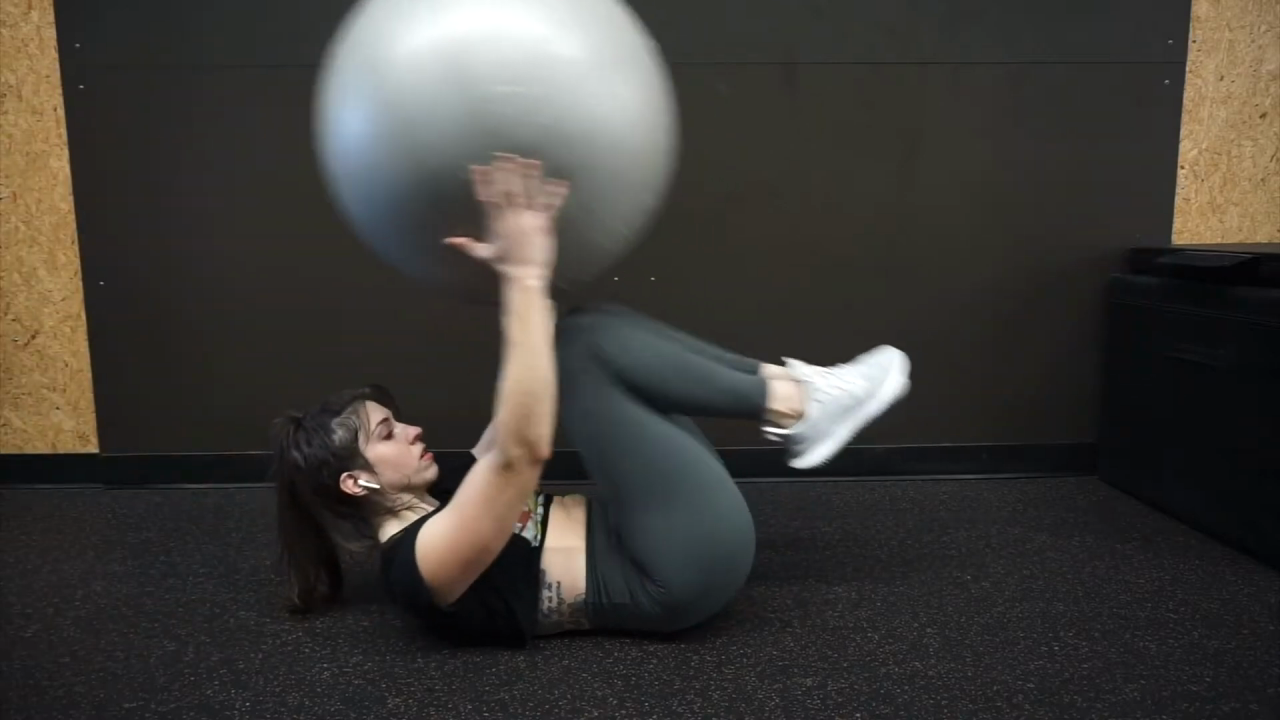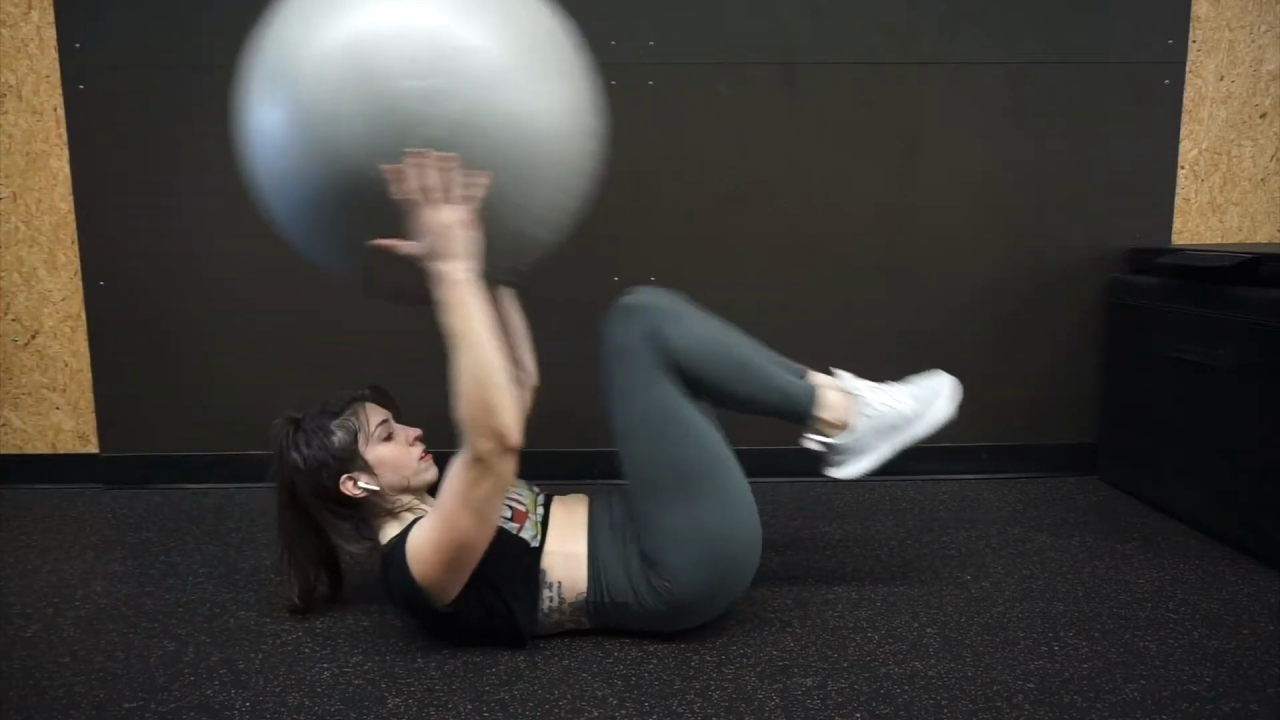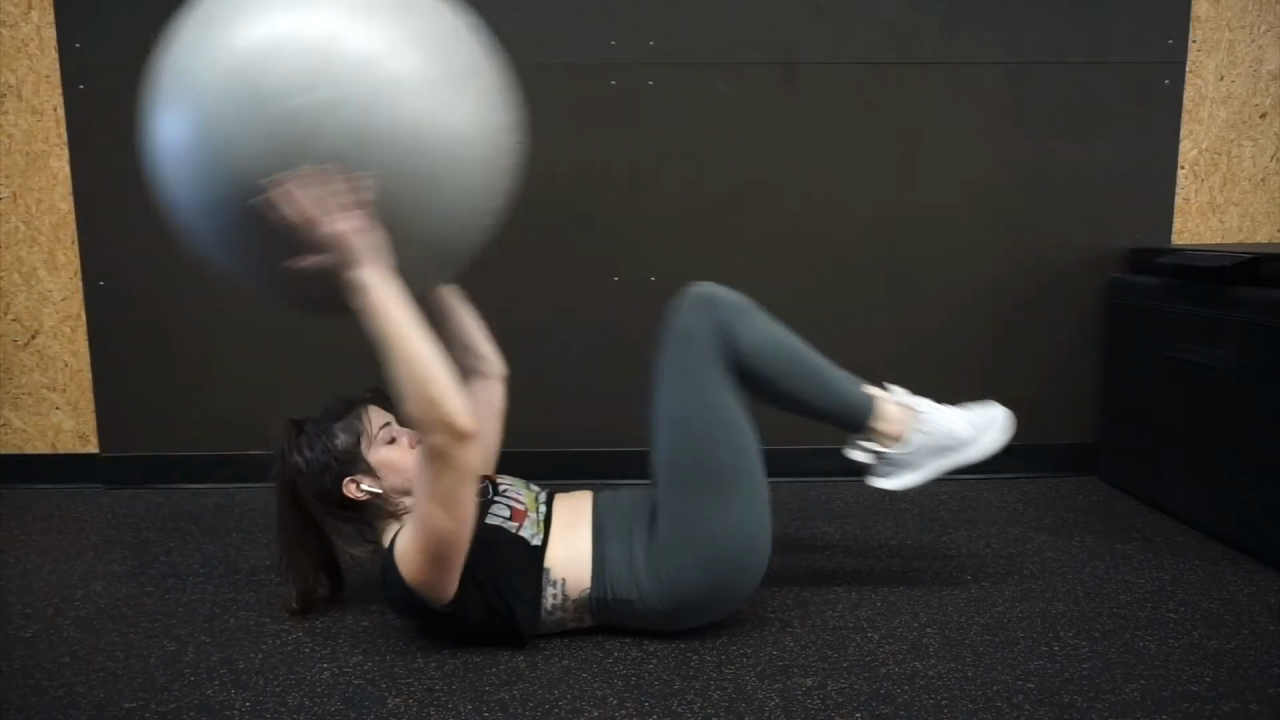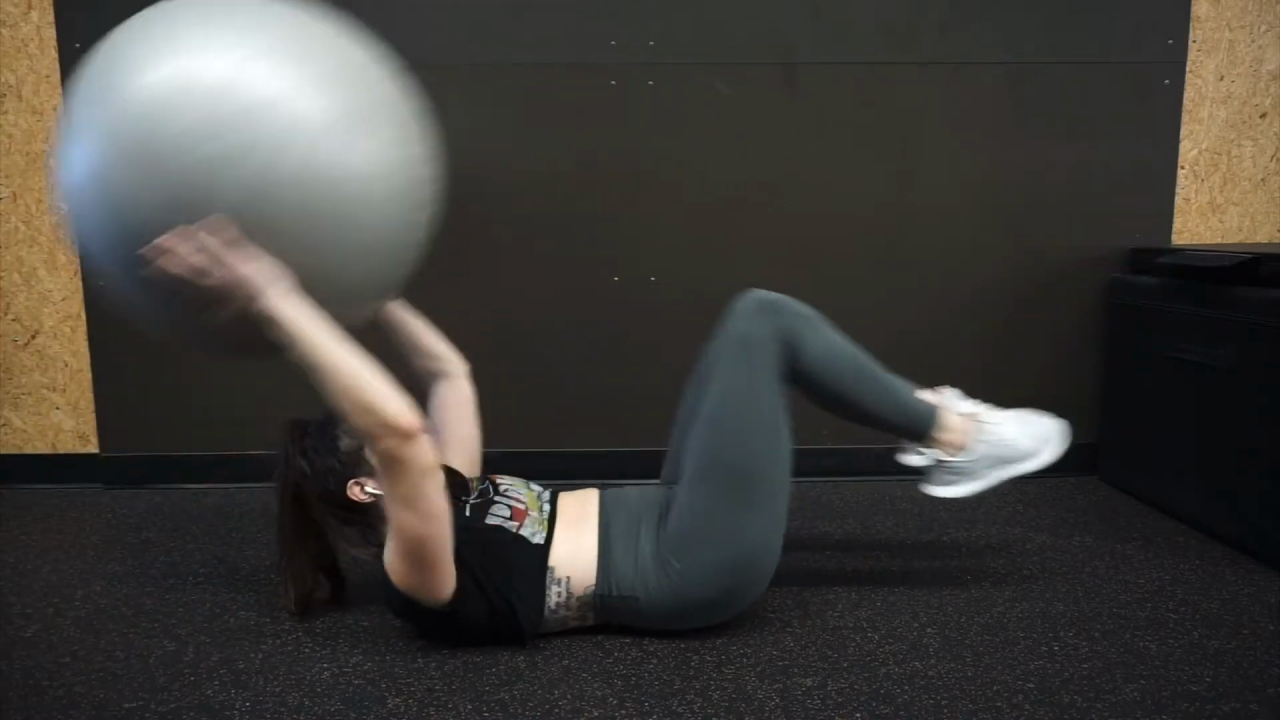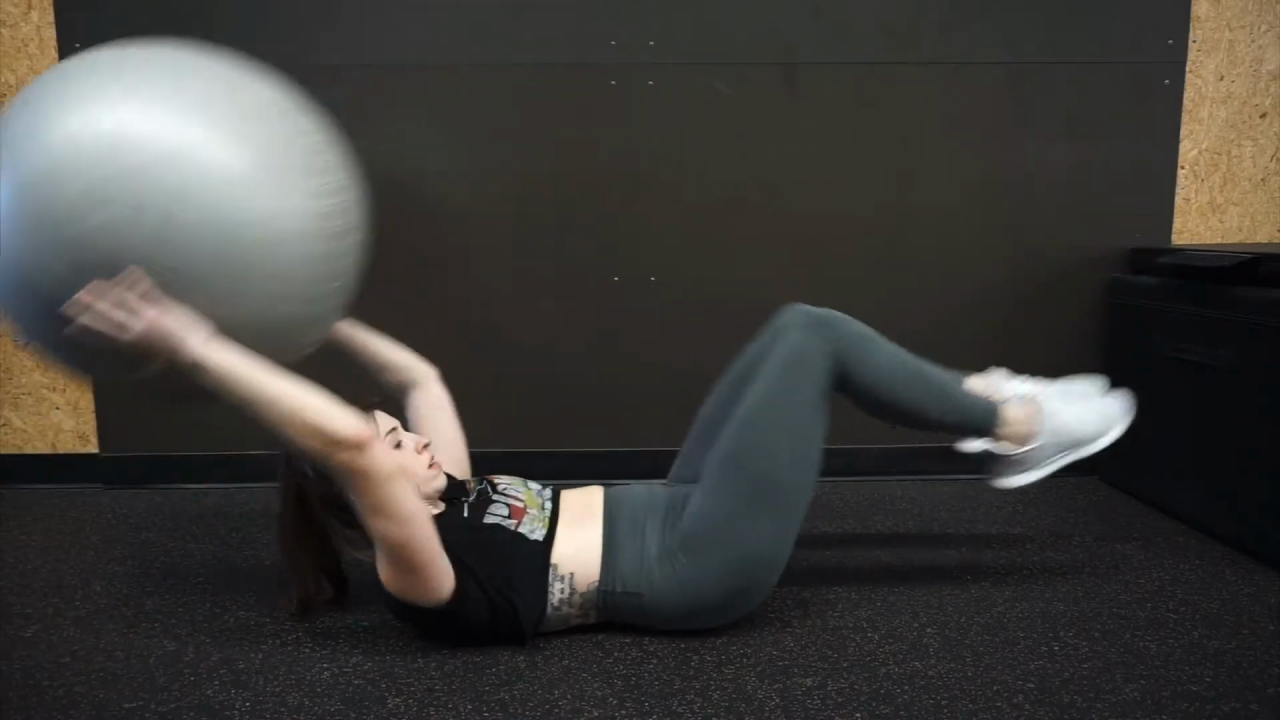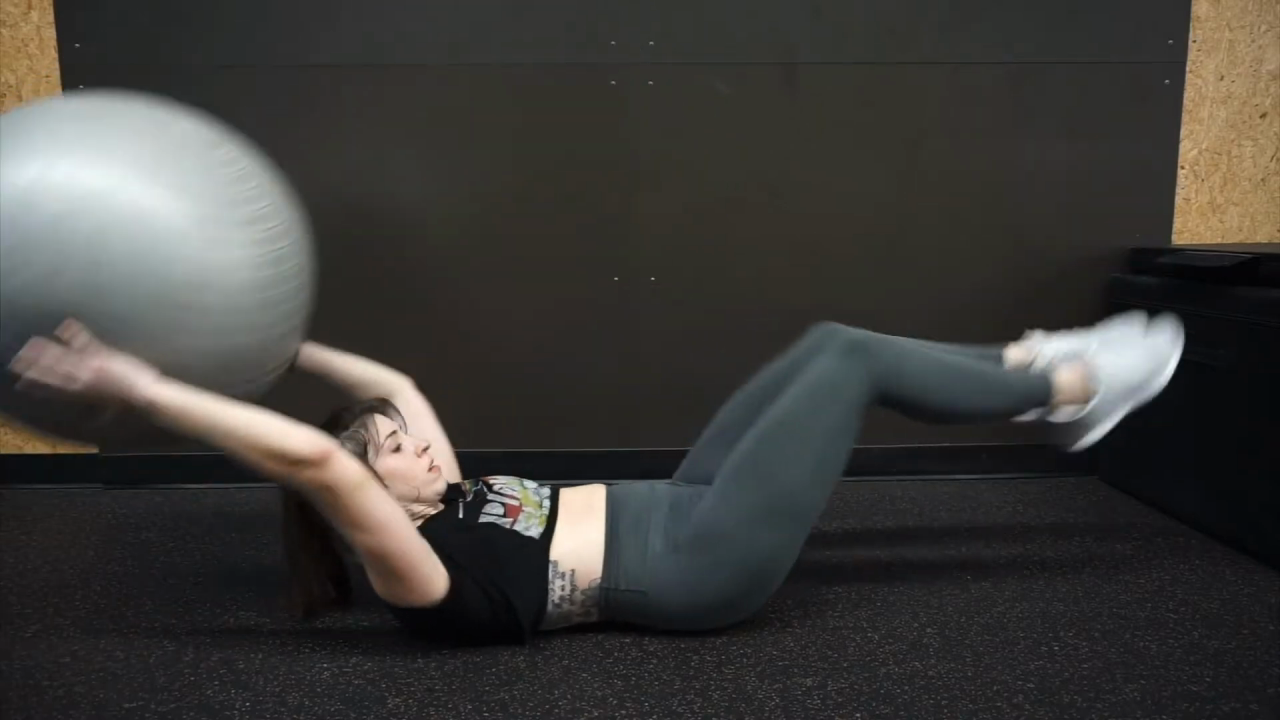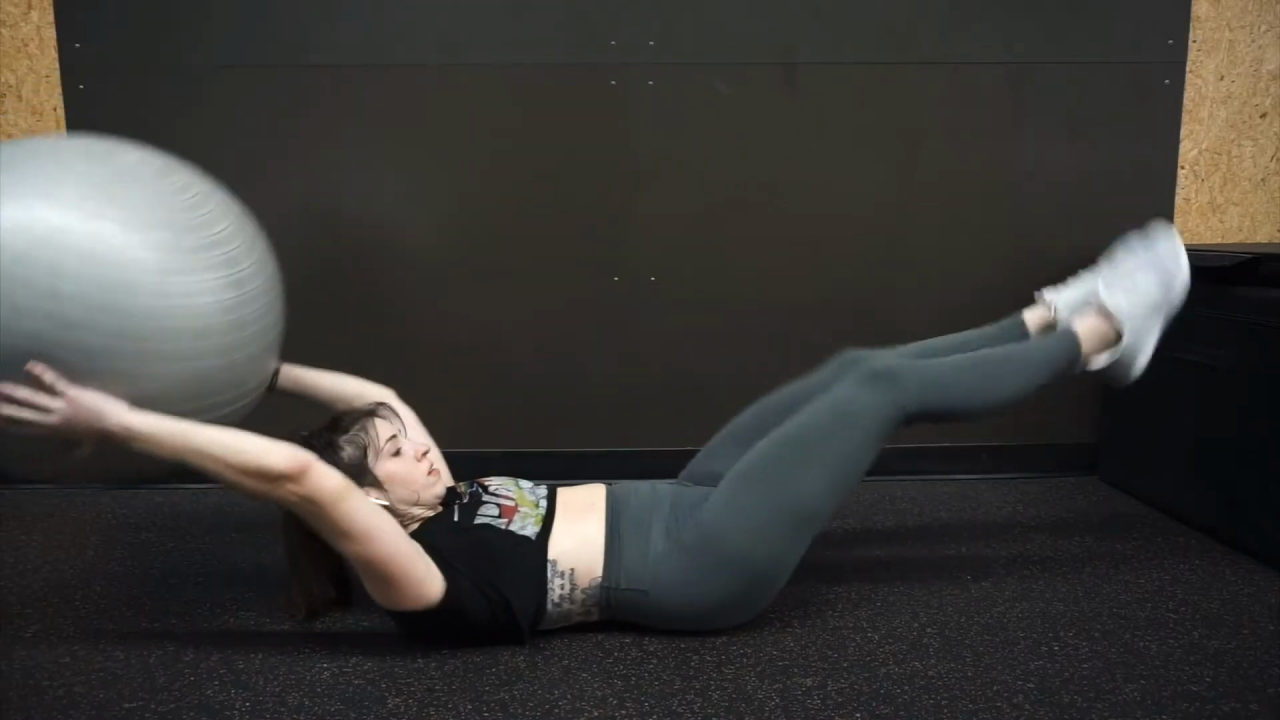
dt=0.1s
person 1, frame 1
left shoulder: (437, 503)
right shoulder: (426, 561)
right elbow: (526, 446)
left wrist: (525, 276)
right wrist: (526, 276)
left hip: (684, 542)
right hip: (692, 561)
left knee: (574, 354)
right knee: (582, 341)
left ankle: (789, 389)
right ankle: (792, 402)
person 1, frame 2
left shoulder: (447, 508)
right shoulder: (427, 565)
left elbow: (518, 379)
right elbow: (495, 437)
left wrist: (478, 269)
right wrist: (453, 268)
left hip: (672, 543)
right hip: (691, 569)
left knee: (647, 328)
right knee: (639, 319)
left ankle: (841, 407)
right ankle: (844, 416)
person 1, frame 3
left shoulder: (444, 515)
right shoulder: (423, 570)
left elbow: (488, 378)
right elbow: (452, 430)
left wrist: (409, 268)
right wrist: (367, 273)
left hip: (676, 544)
right hip: (697, 570)
left knee: (703, 322)
right knee: (703, 311)
left ankle: (887, 419)
right ankle: (894, 428)
person 1, frame 4
left shoulder: (458, 503)
right shoulder: (424, 580)
left elbow: (453, 371)
right elbow: (401, 429)
right wrist: (278, 295)
left hip: (676, 524)
right hip: (697, 567)
left knee: (765, 323)
right knee: (760, 316)
left ankle: (933, 419)
right ankle: (951, 436)
person 1, frame 5
left shoulder: (448, 506)
right shoulder: (421, 578)
left elbow: (421, 379)
right elbow: (348, 441)
right wrist: (195, 343)
left hip: (676, 520)
right hip: (702, 568)
left knee: (799, 329)
right knee: (811, 336)
left ankle: (984, 401)
right ankle: (1015, 424)
person 1, frame 6
left shoulder: (446, 511)
right shoulder: (420, 582)
left elbow: (395, 387)
right elbow: (315, 454)
right wrist: (143, 388)
left hip: (681, 514)
right hip: (705, 564)
left knee: (830, 346)
right knee: (849, 360)
left ankle: (1037, 365)
right ankle: (1070, 388)
person 1, frame 7
left shoulder: (442, 511)
right shoulder: (419, 583)
left elbow: (372, 400)
right elbow: (297, 470)
left wrist: (261, 369)
right wrist: (122, 418)
left hip: (684, 509)
right hip: (708, 562)
left knee: (864, 370)
right knee: (882, 382)
left ankle: (1060, 321)
right ankle: (1098, 330)
